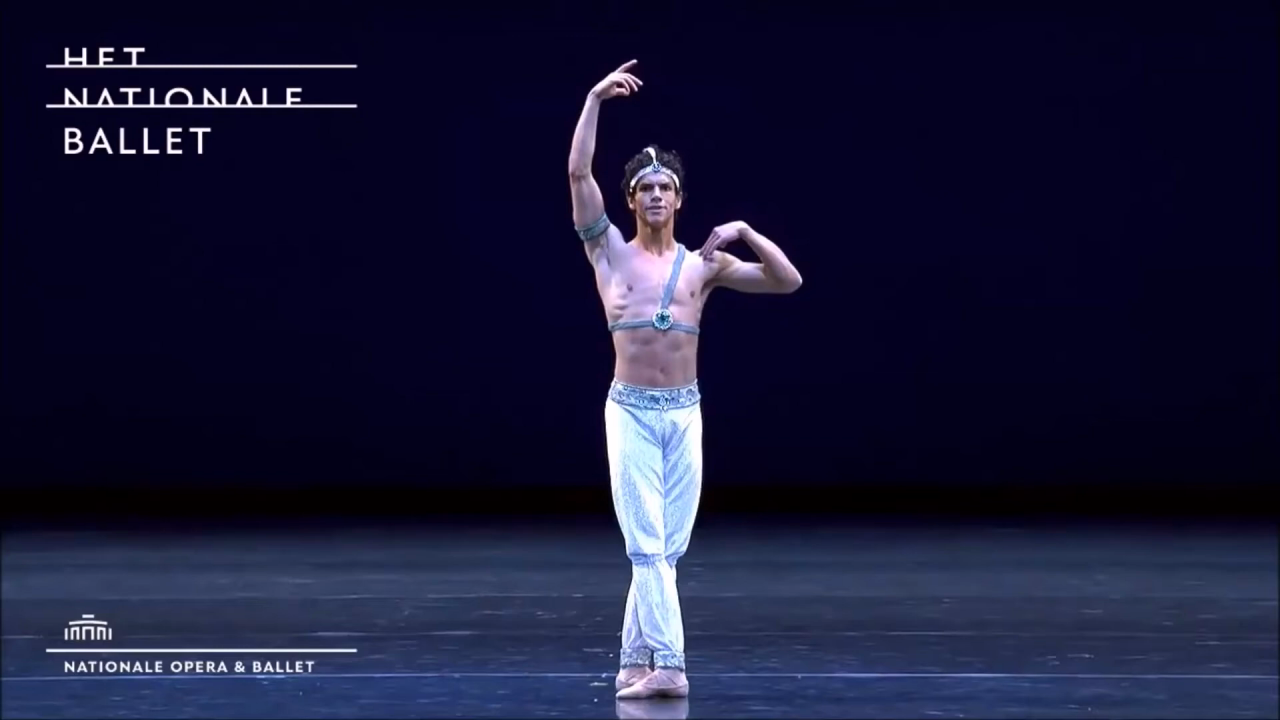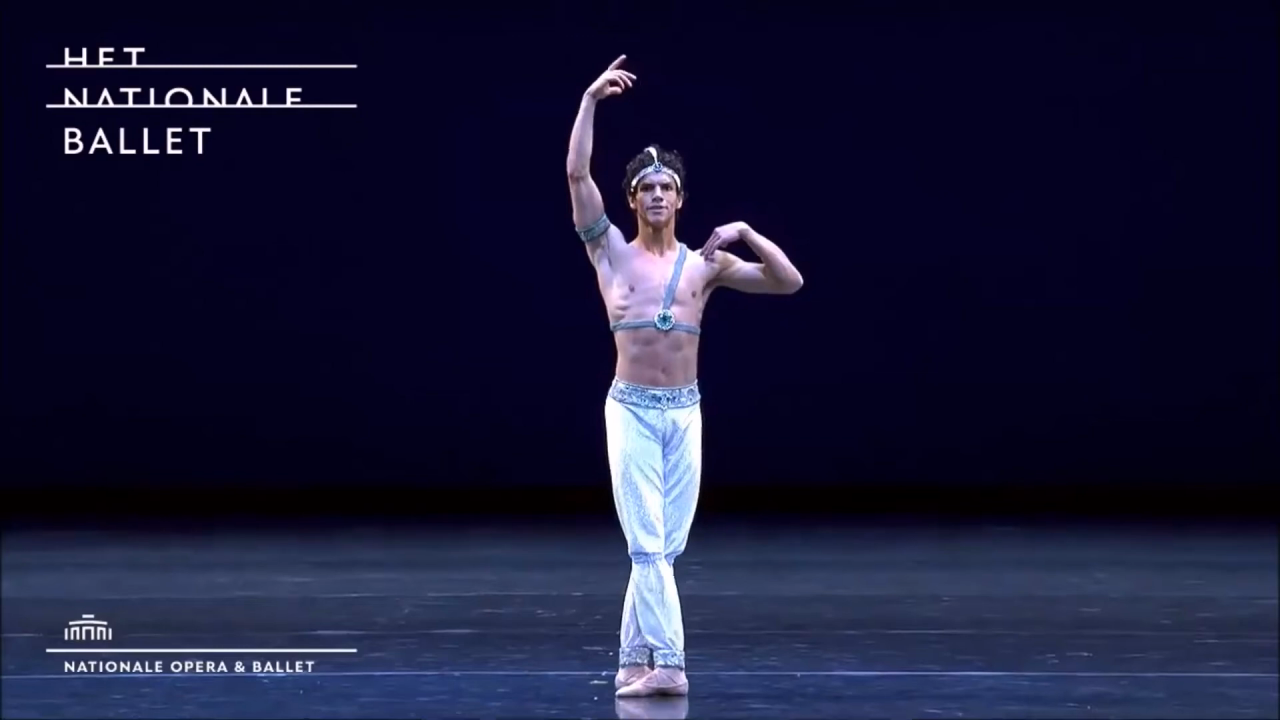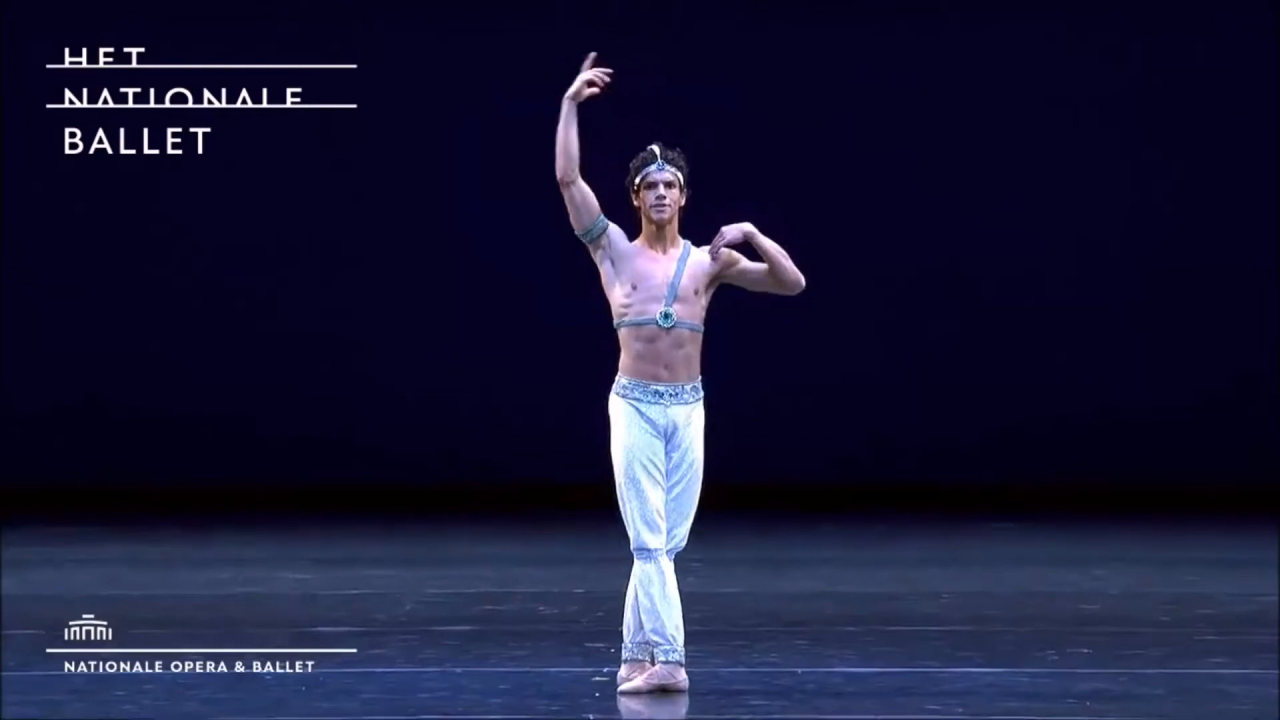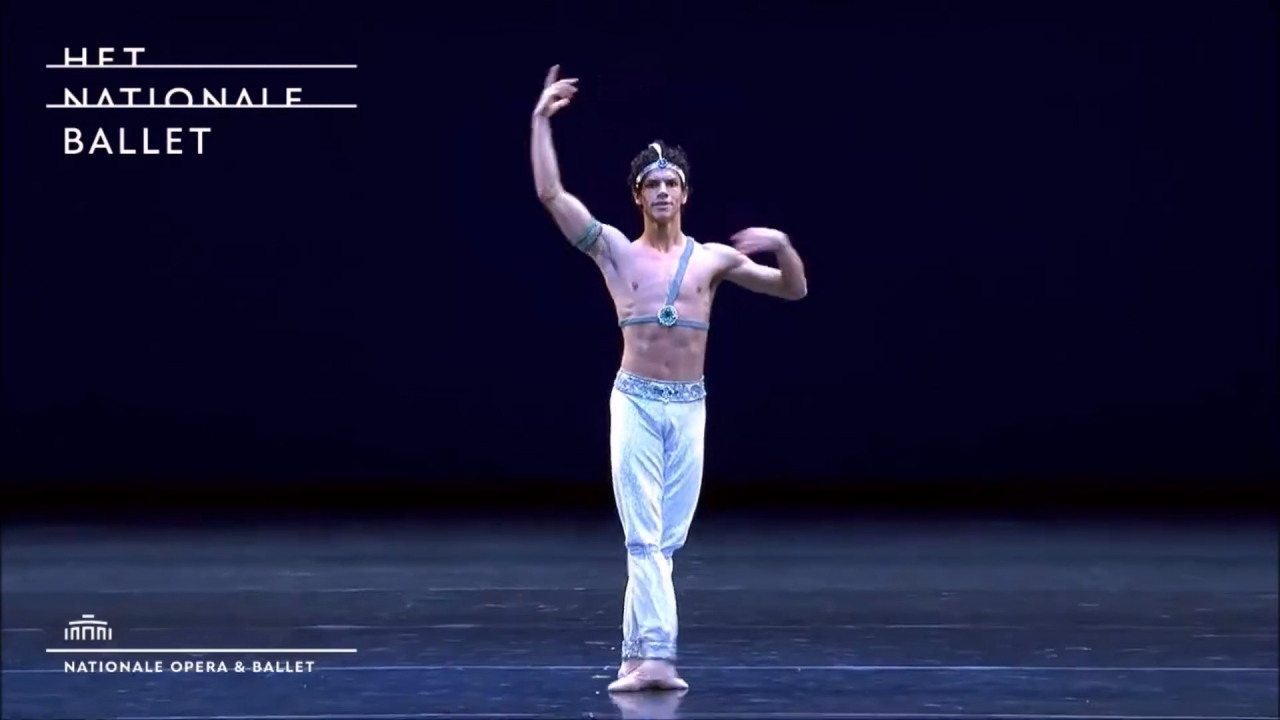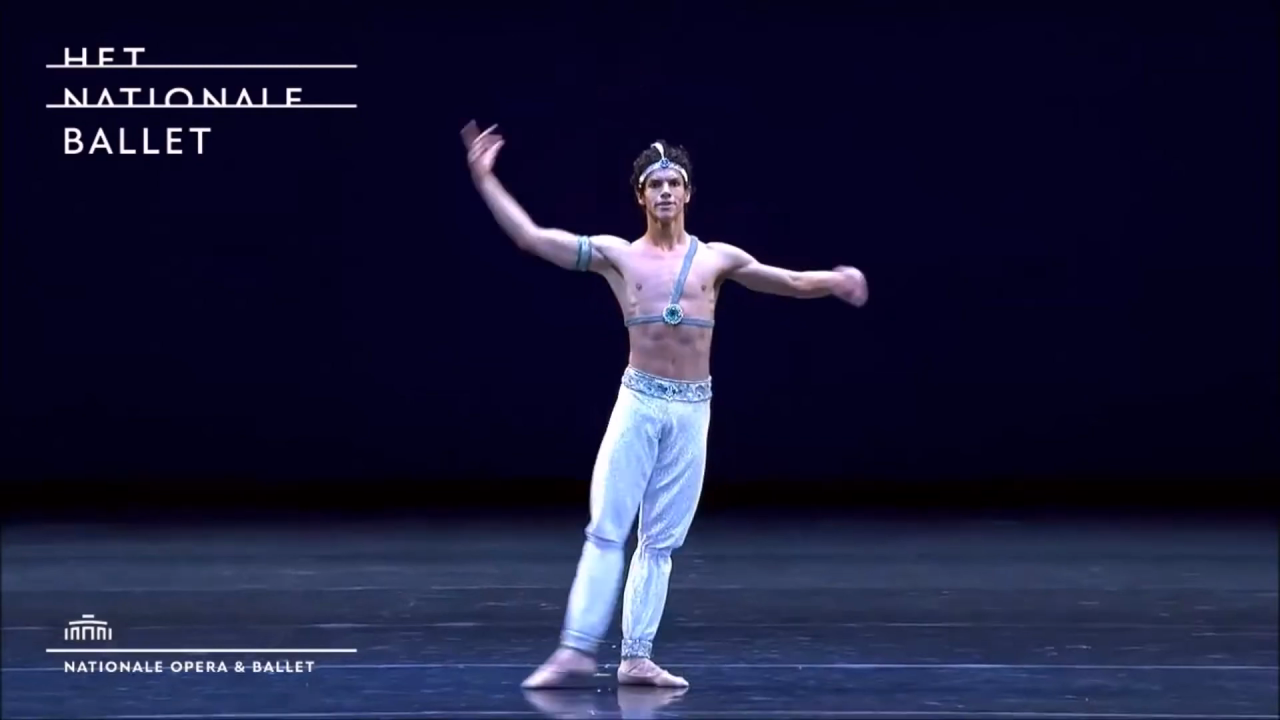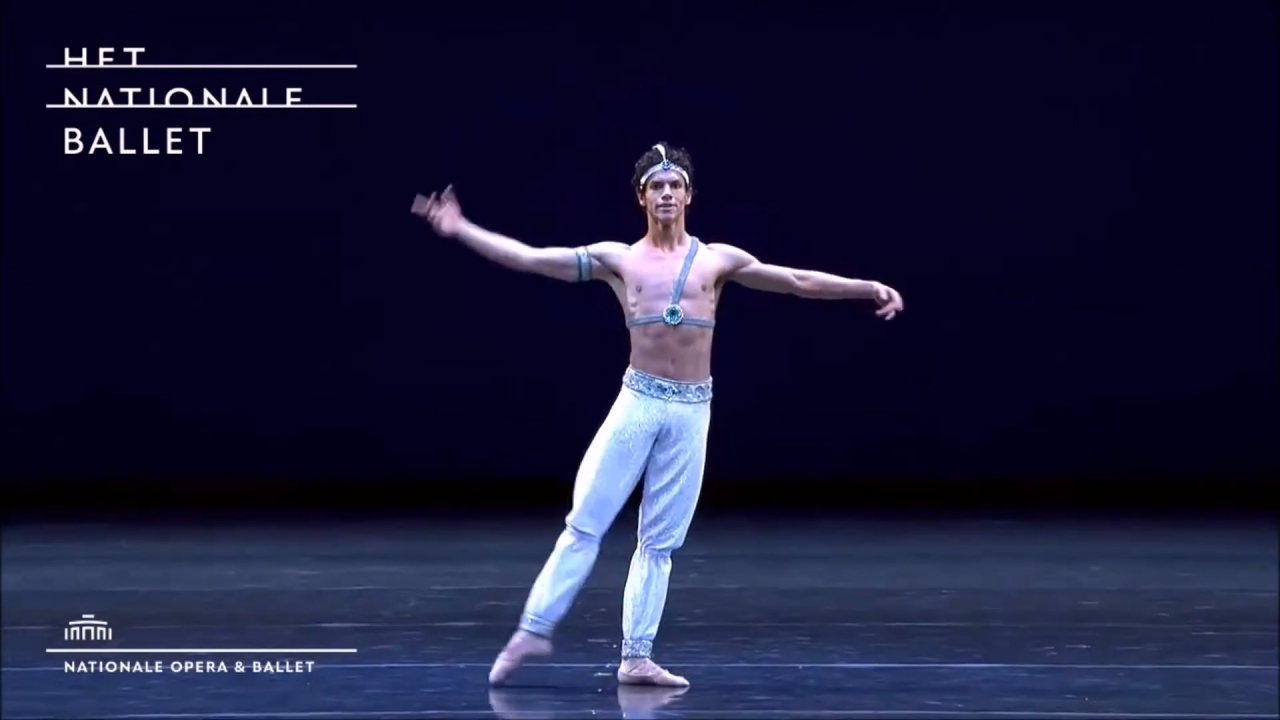
dt=0.1s
person 1, frame 1
left shoulder: (705, 264)
right shoulder: (609, 253)
left elbow: (789, 282)
right elbow: (578, 174)
left wrist: (745, 233)
right wrist: (593, 99)
left hip: (685, 414)
right hip: (631, 412)
left knee: (666, 549)
right knee: (648, 546)
left ankle: (635, 665)
right ankle: (666, 666)
person 1, frame 2
left shoulder: (707, 263)
right shoulder: (610, 253)
left elbow: (790, 283)
right elbow: (577, 175)
left wrist: (745, 233)
right wrist: (589, 98)
left hip: (685, 413)
right hip: (631, 410)
left knee: (664, 547)
right knee: (648, 545)
left ankle: (635, 663)
right ankle: (666, 664)
person 1, frame 3
left shoulder: (709, 260)
right shoulder: (613, 251)
left elbow: (789, 285)
right elbow: (567, 180)
left wrist: (750, 237)
right wrist: (571, 104)
left hip: (687, 410)
right hip: (634, 408)
left knee: (666, 542)
right knee: (648, 540)
left ankle: (638, 661)
right ankle: (665, 659)
person 1, frame 4
left shoulder: (713, 257)
right shoulder: (614, 250)
left elbow: (795, 289)
right elbow: (550, 194)
left wrist: (779, 241)
right wrist: (542, 120)
left hip: (689, 408)
right hip: (635, 404)
left knee: (665, 541)
right knee: (644, 538)
left ankle: (638, 656)
right ankle: (654, 656)
person 1, frame 5
left shoulder: (717, 257)
right shoulder: (616, 254)
left elbow: (792, 281)
right elbow: (531, 237)
left wrist: (841, 275)
right wrist: (485, 178)
left hip: (692, 409)
right hip: (638, 402)
left knee: (662, 539)
right knee: (607, 529)
left ankle: (635, 655)
right ankle: (577, 649)
person 1, frame 6
left shoulder: (719, 258)
right shoulder: (617, 258)
left elbow: (796, 278)
right elbow: (529, 259)
left wrist: (868, 285)
right wrist: (460, 228)
left hip: (692, 410)
right hip: (638, 402)
left knee: (661, 541)
right knee: (586, 522)
left ankle: (637, 655)
right ankle: (533, 631)
